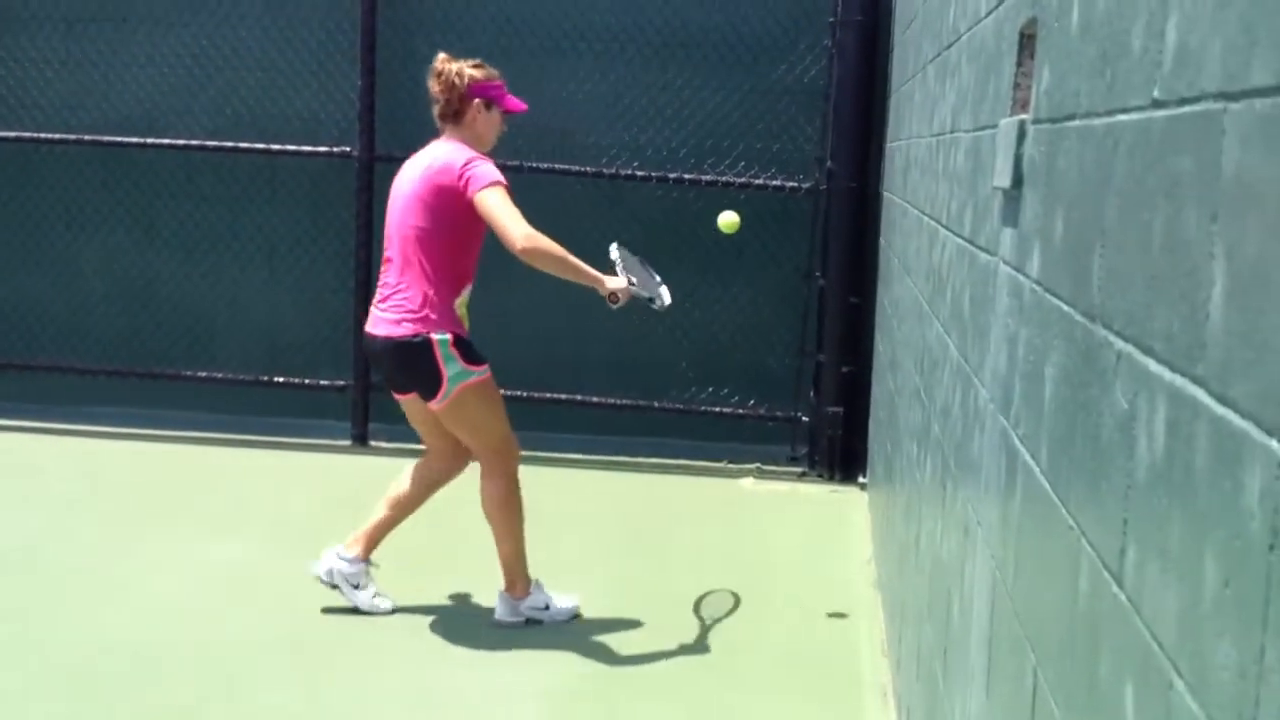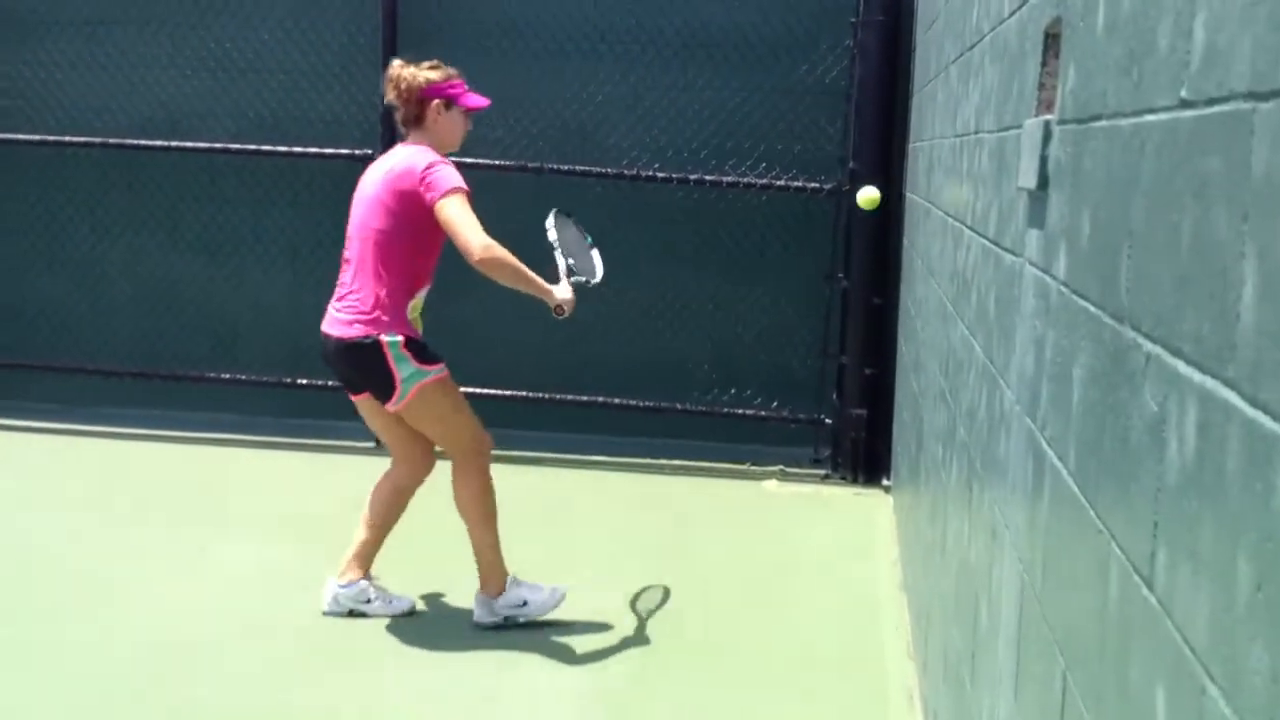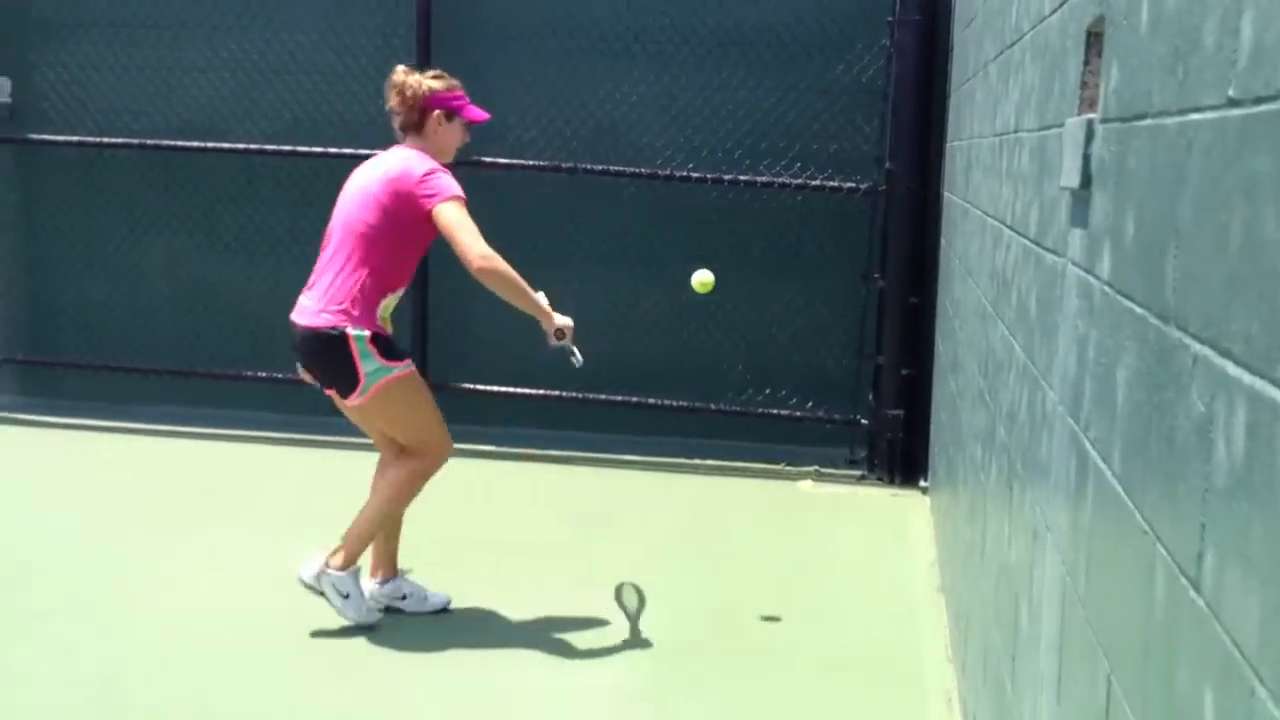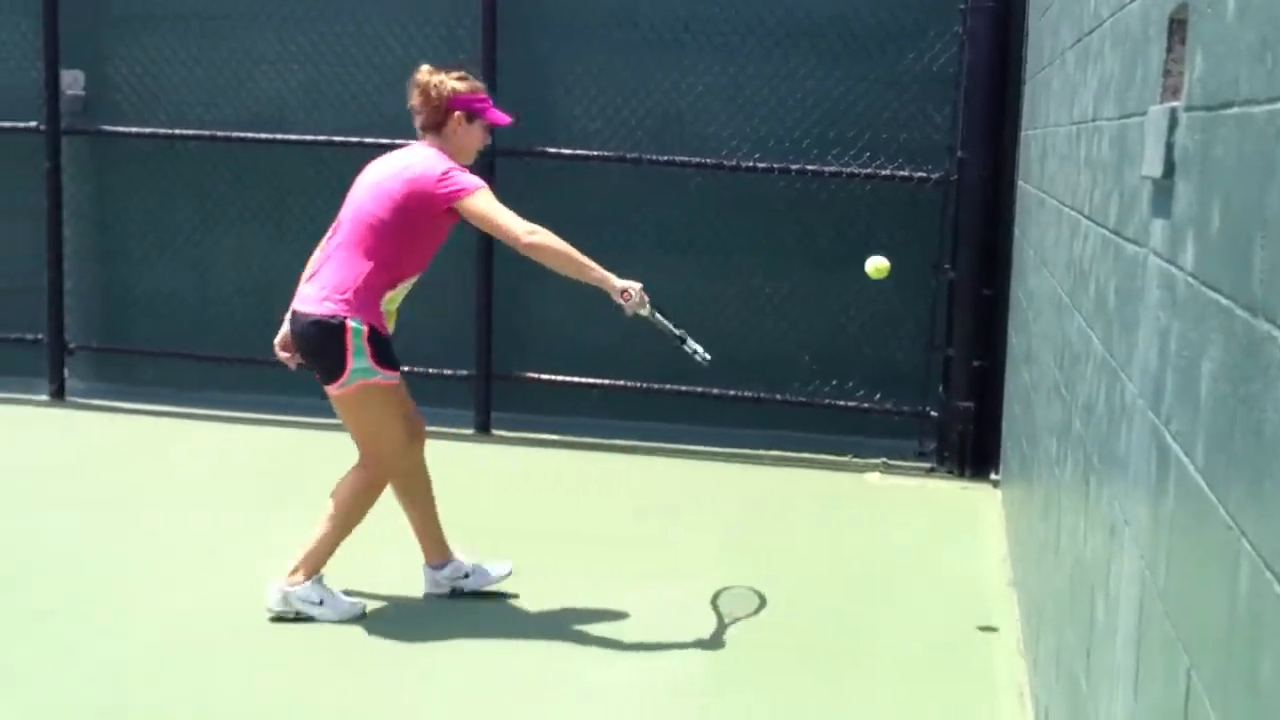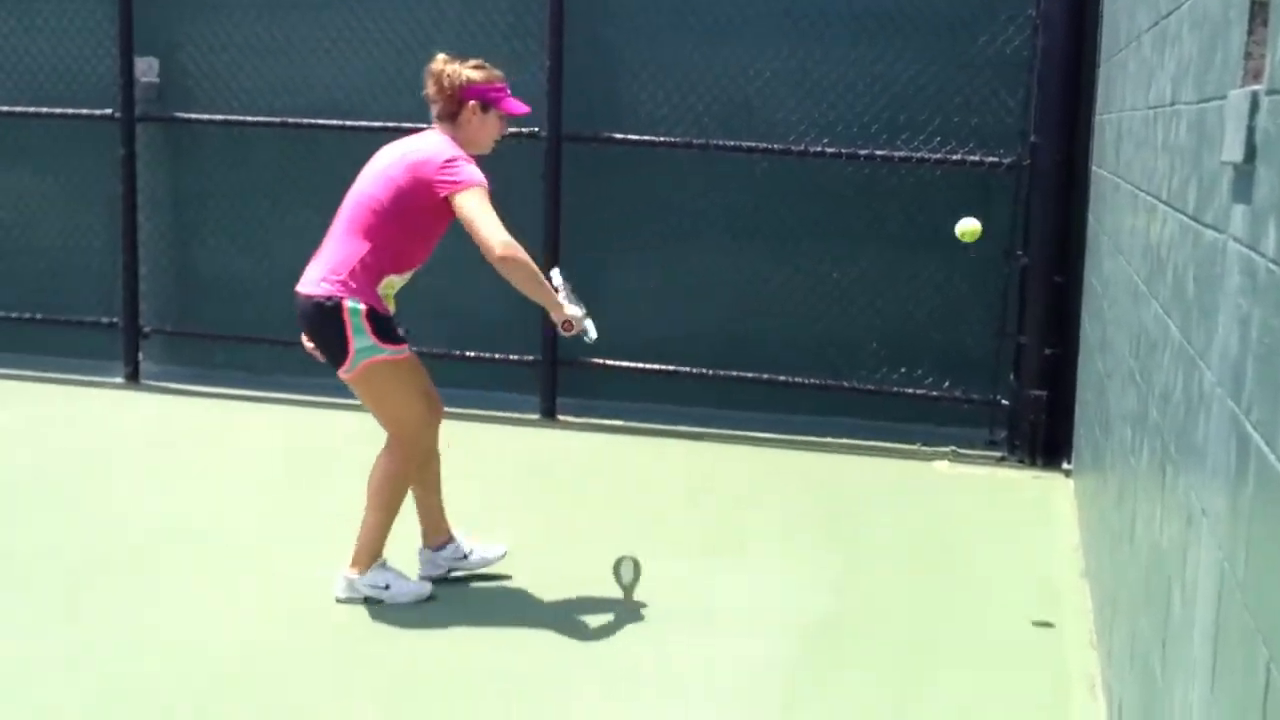
dt=0.2s
person 1, frame 1
left shoulder: (419, 164)
right shoulder: (469, 166)
right elbow: (524, 243)
right wrist: (598, 280)
left hip: (387, 336)
right hip: (428, 341)
left knee: (450, 455)
right knee: (501, 457)
left ankle: (348, 557)
right ankle: (520, 595)
person 1, frame 2
left shoulder: (386, 166)
right shoulder: (431, 169)
right elbow: (482, 253)
right wrist: (549, 290)
left hip: (347, 338)
right hip: (381, 342)
left knee: (414, 457)
right knee: (472, 449)
left ankle: (351, 580)
right ankle: (496, 590)
person 1, frame 3
left shoulder: (377, 168)
right shoulder: (426, 176)
right elbow: (481, 262)
right wrist: (546, 314)
left hip: (317, 329)
right hip: (347, 336)
left knee: (401, 449)
right knee: (430, 447)
left ankle: (387, 579)
right ankle: (338, 563)
person 1, frame 4
left shoulder: (392, 164)
right shoulder: (445, 175)
left elbow: (331, 246)
right elbow: (529, 239)
left wrist: (292, 321)
right wrist: (610, 283)
left hip: (319, 317)
right hip: (345, 327)
left knee: (408, 439)
right knee: (383, 457)
left ankle: (444, 564)
right ankle: (299, 580)
person 1, frame 5
left shoulder: (411, 149)
right shoulder: (453, 165)
right elbow: (501, 250)
right wrist: (558, 307)
left hip: (328, 300)
right hip: (347, 308)
left knee: (424, 413)
right knee: (411, 431)
left ankle: (439, 544)
right ankle: (362, 570)
